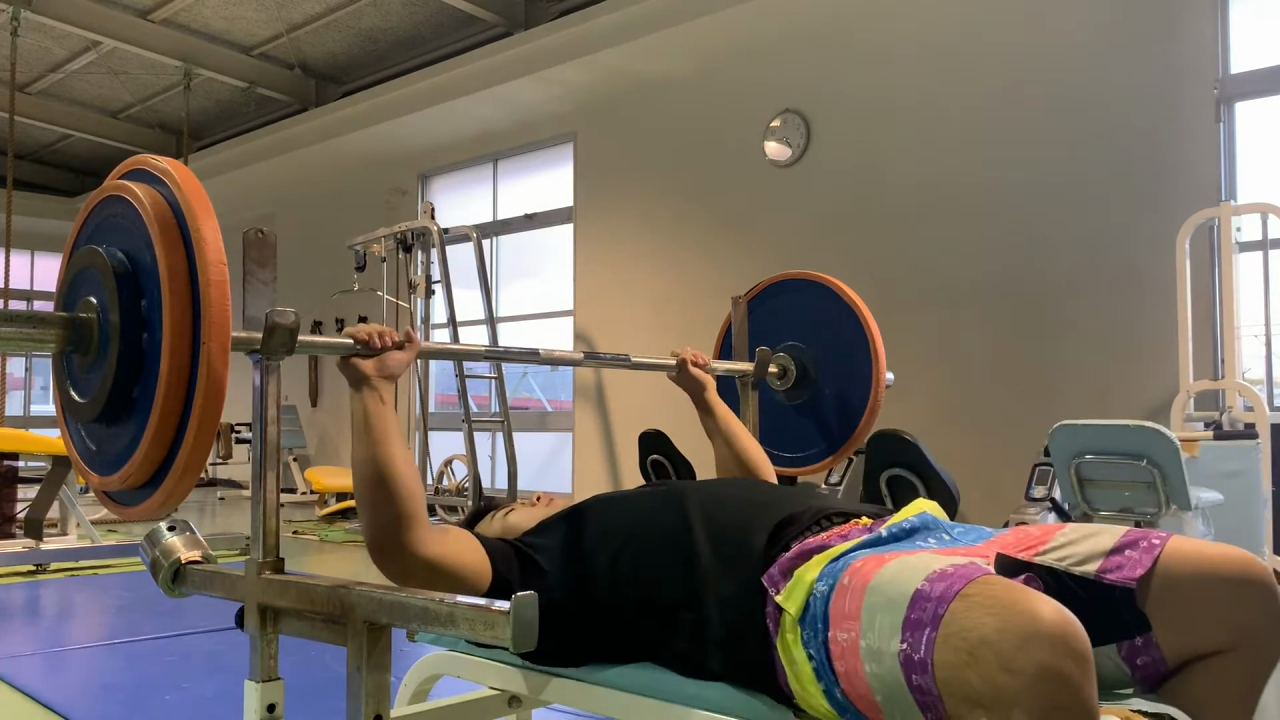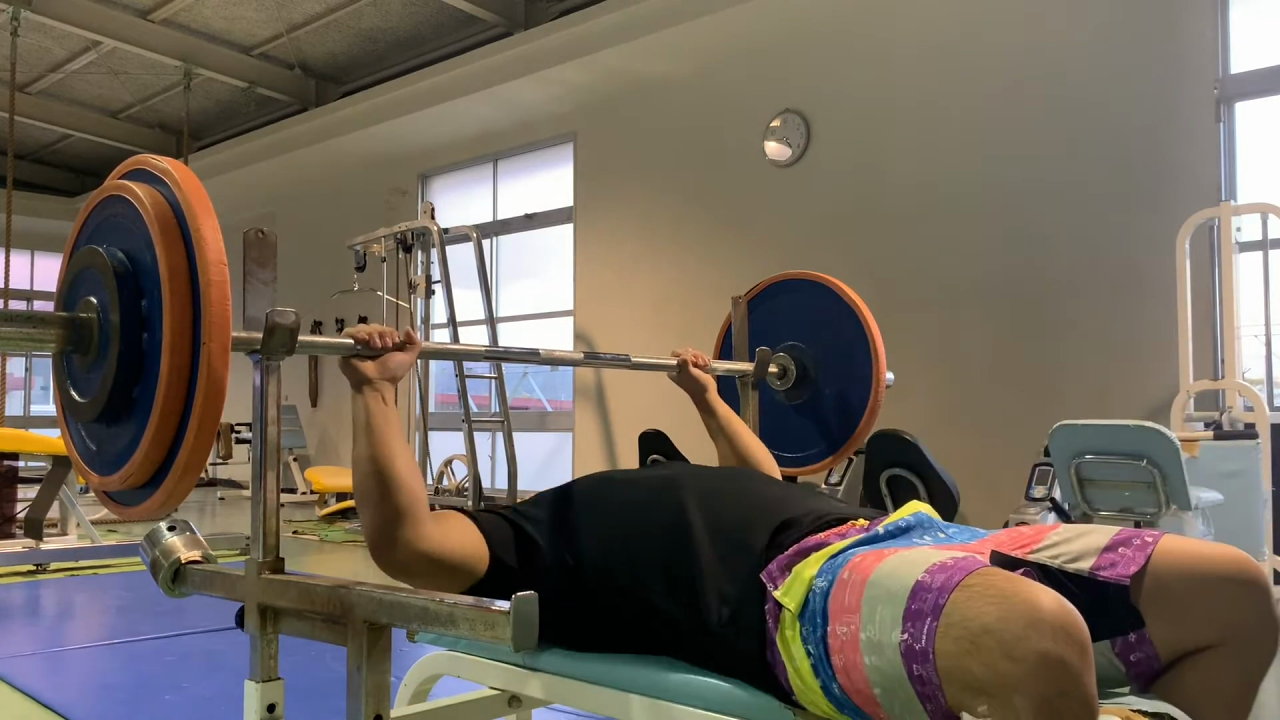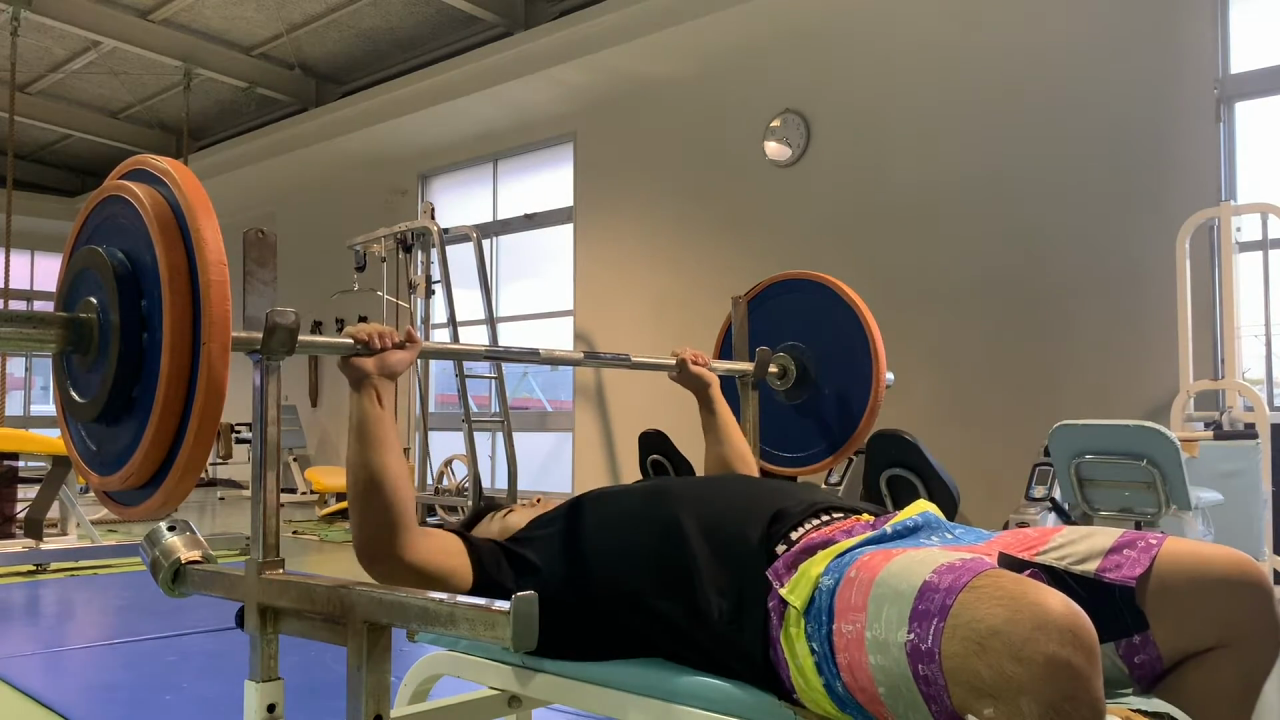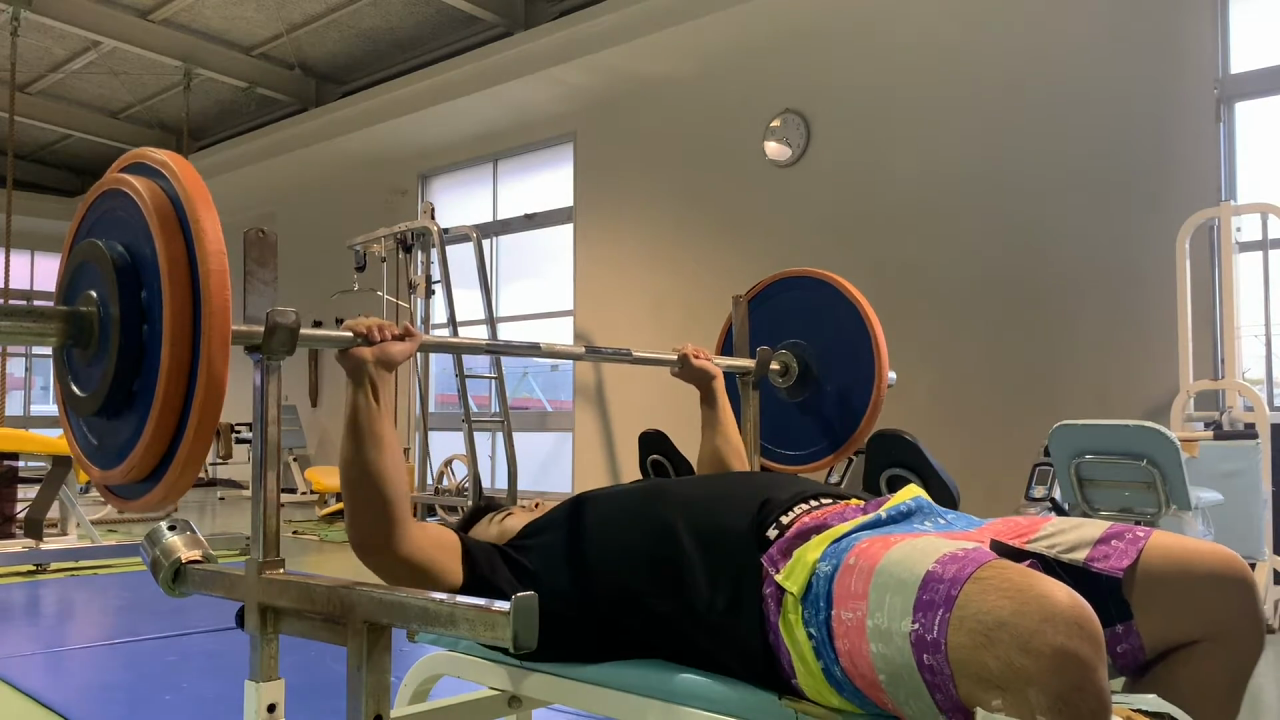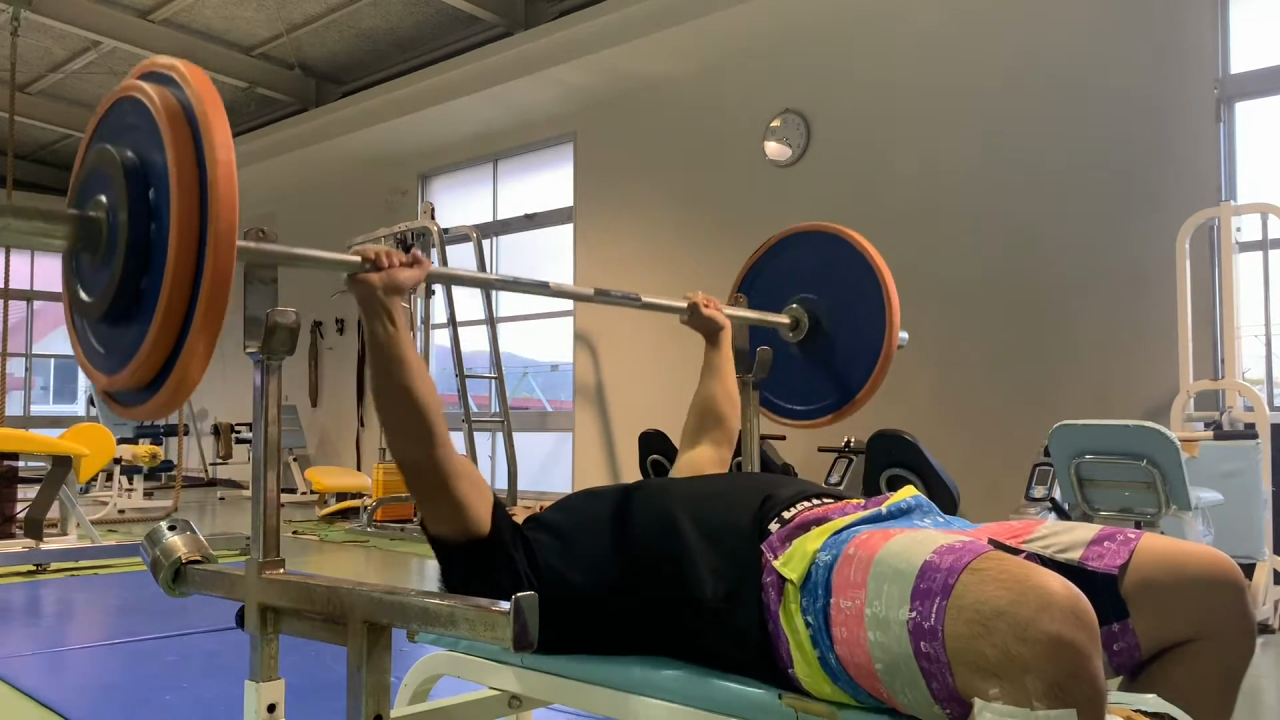
dt=0.3s
person 1, frame 1
left shoulder: (631, 534)
right shoulder: (530, 574)
left elbow: (755, 499)
right elbow: (404, 546)
left wrist: (708, 398)
right wrist: (373, 389)
right hip: (810, 593)
person 1, frame 2
left shoulder: (609, 520)
right shoulder: (524, 552)
right elbow: (403, 540)
left wrist: (709, 399)
right wrist: (375, 390)
left hip: (886, 541)
right hip: (804, 593)
right knee: (1038, 639)
person 1, frame 3
left shoulder: (601, 528)
right shoulder: (518, 570)
right elbow: (390, 546)
left wrist: (710, 394)
right wrist: (372, 390)
right hip: (806, 591)
right knee: (1050, 645)
person 1, frame 4
left shoulder: (618, 536)
right shoulder: (513, 580)
right elbow: (386, 538)
left wrist: (713, 393)
right wrist: (369, 383)
right hip: (804, 579)
left knee: (1219, 590)
right knee: (1057, 637)
person 1, frame 5
left shoulder: (627, 528)
right shoulder: (518, 572)
left elbow: (712, 443)
right elbow: (429, 461)
left wrist: (718, 341)
right wrist: (384, 313)
left knee: (1212, 592)
right knee: (1051, 626)
